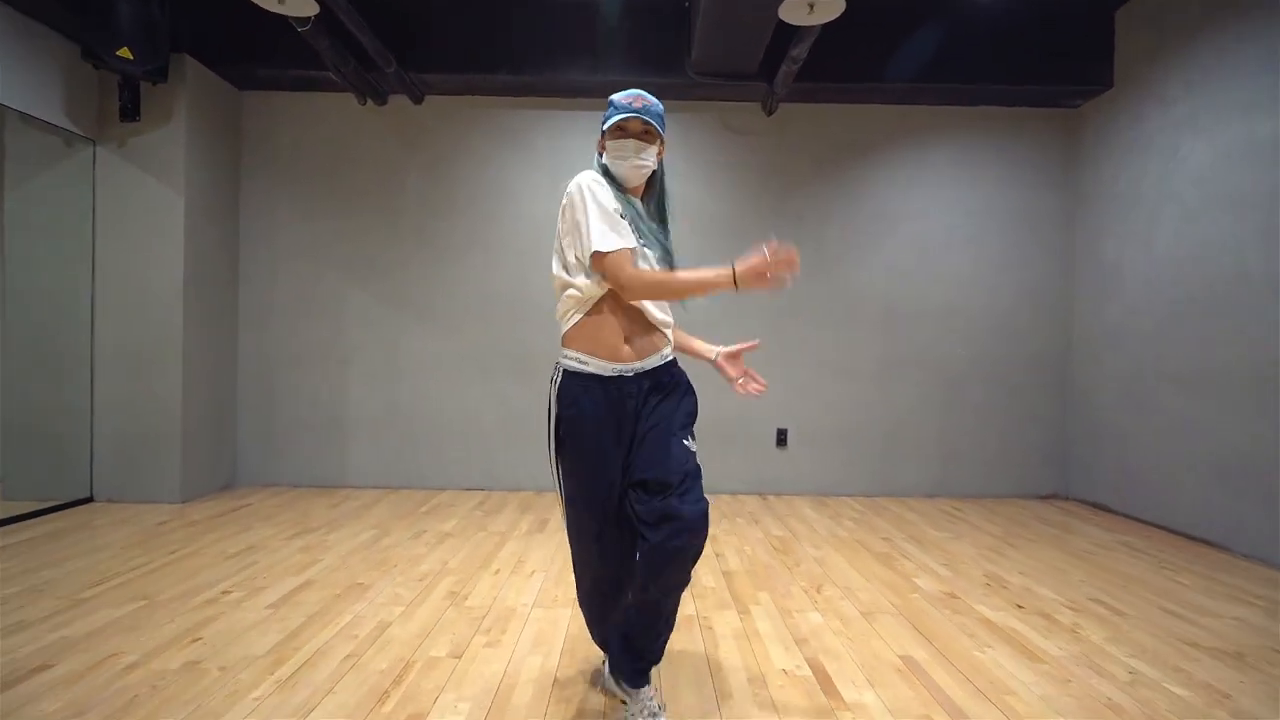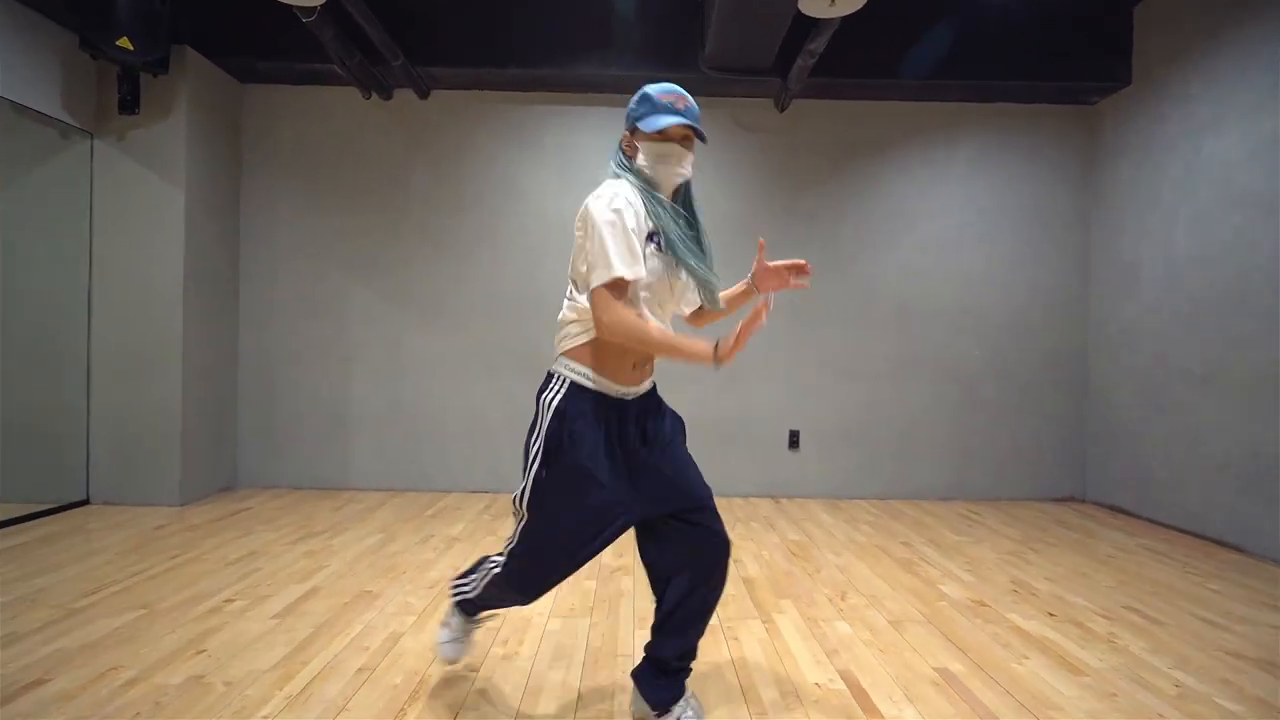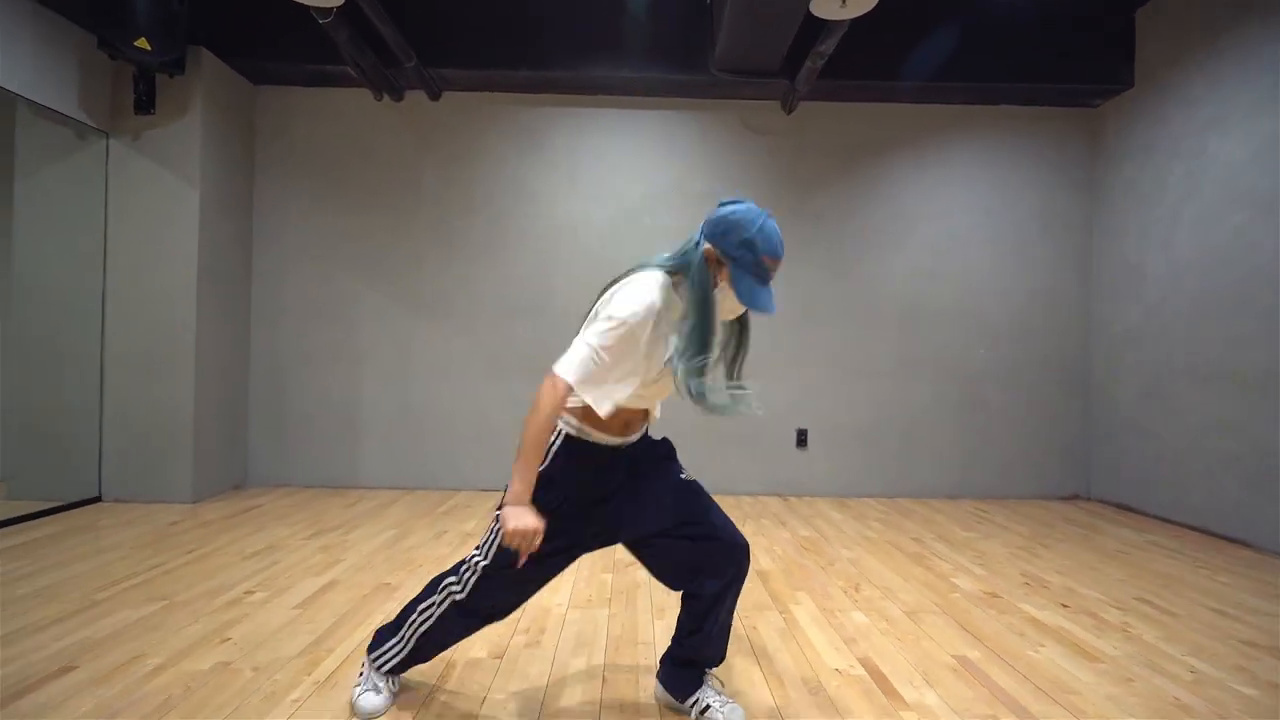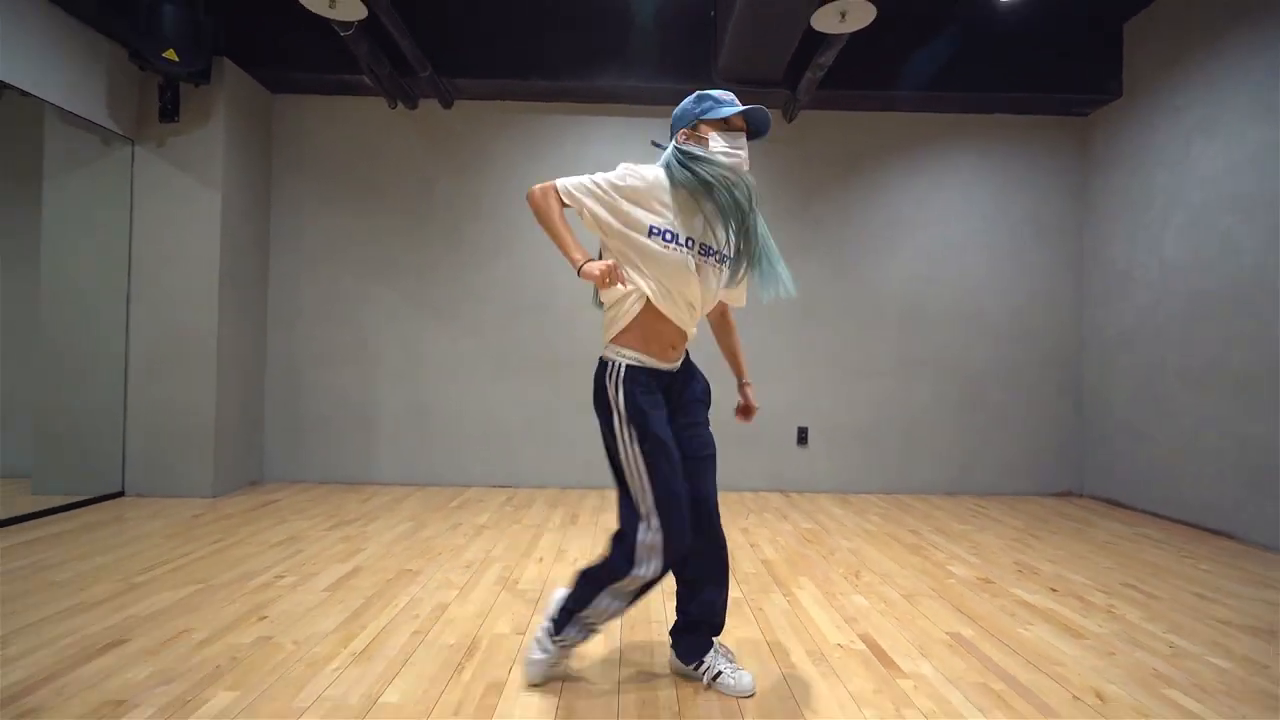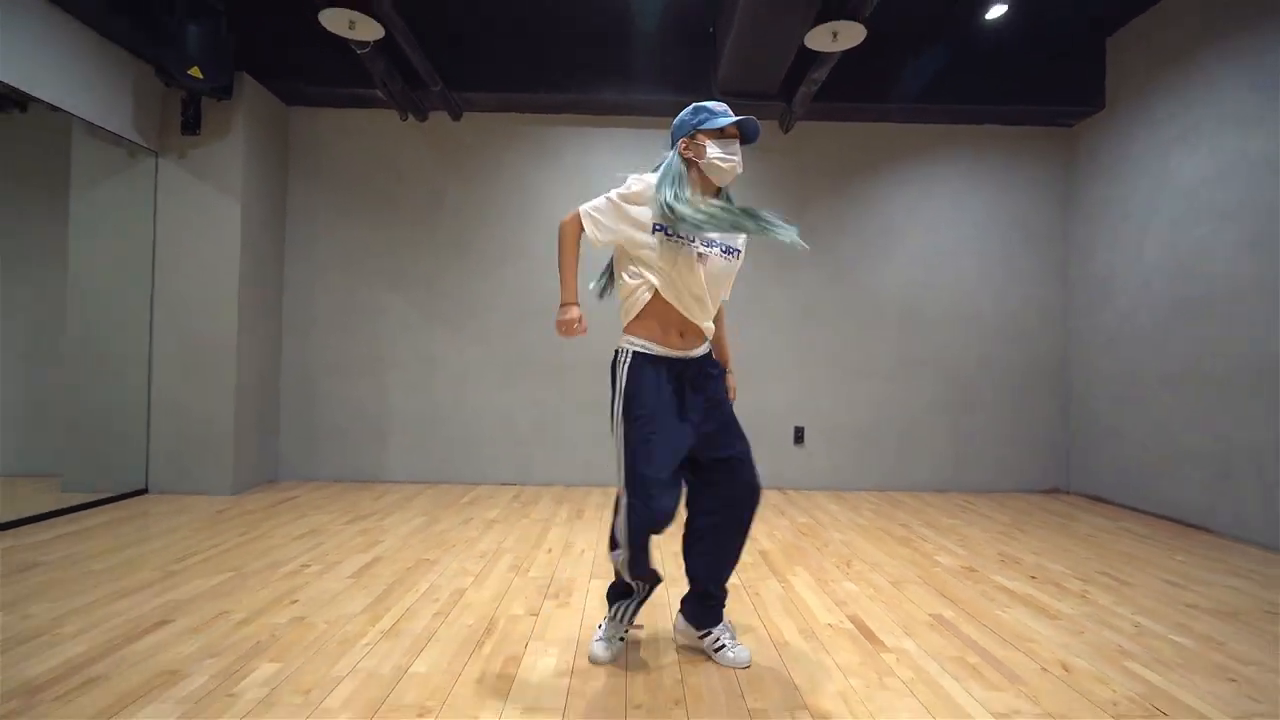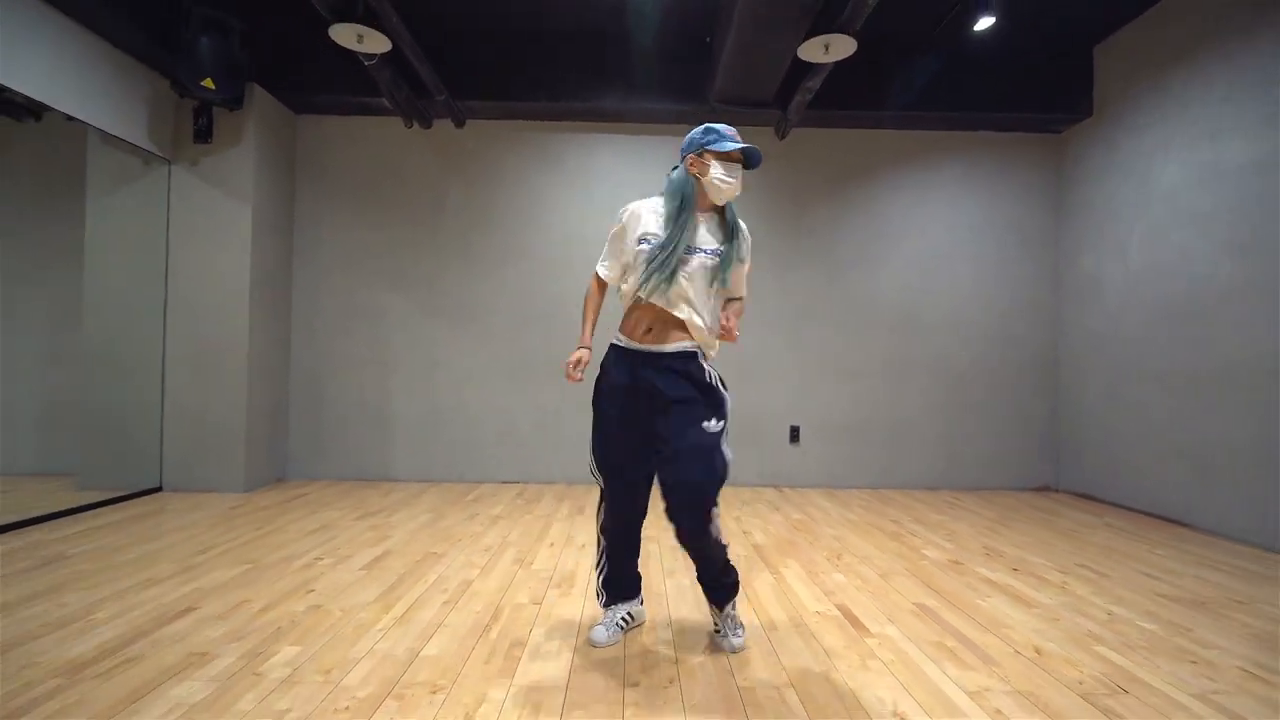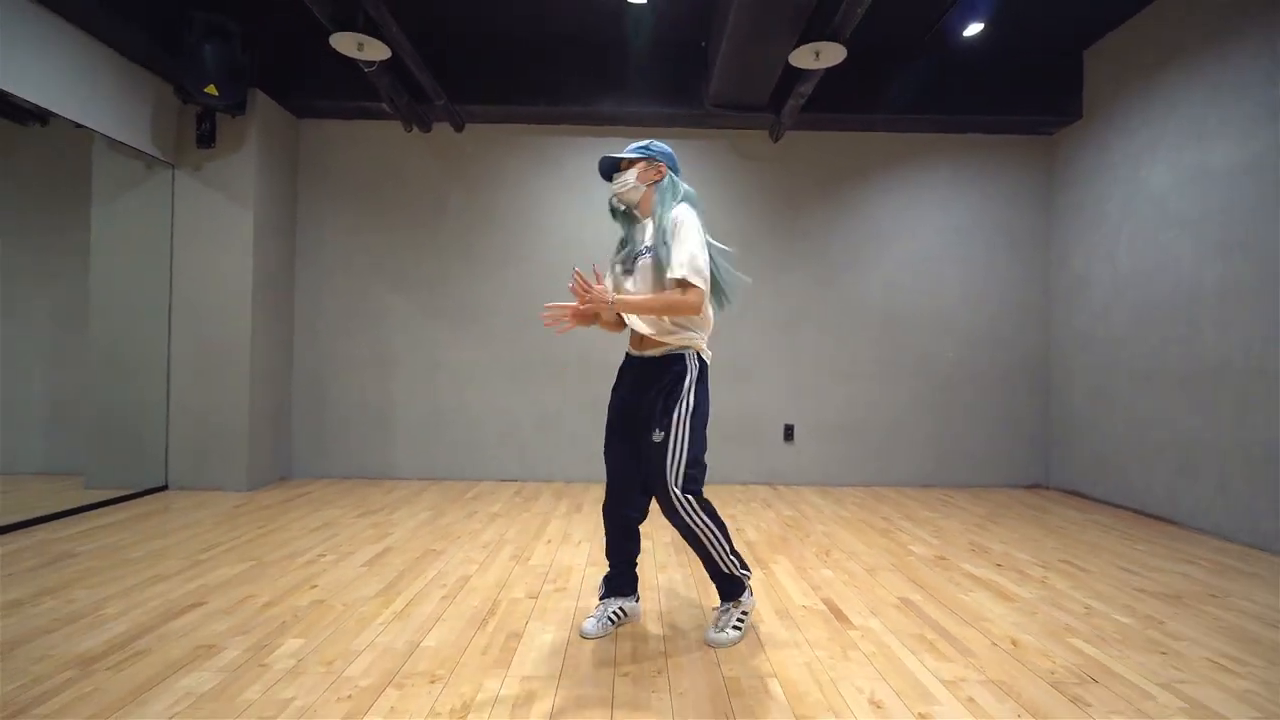
dt=0.2s
person 1, frame 1
left shoulder: (648, 218)
right shoulder: (589, 191)
right elbow: (629, 284)
left wrist: (712, 354)
right wrist: (732, 276)
left hip: (660, 390)
right hip: (589, 390)
left knee: (676, 526)
right knee: (600, 543)
right ankle: (612, 646)
person 1, frame 2
left shoulder: (672, 216)
right shoulder: (614, 203)
left elbow: (698, 309)
right elbow: (610, 320)
left wrist: (752, 287)
right wrist: (706, 349)
left hip: (642, 411)
right hip: (583, 407)
left knee: (699, 551)
right knee: (544, 555)
right ankle: (468, 599)
person 1, frame 3
left shoulder: (692, 298)
right shoulder: (644, 307)
right elbow: (555, 395)
right wrist: (518, 501)
left hip: (635, 455)
right hip: (575, 461)
left knee: (721, 558)
right knee: (491, 578)
right ankle: (385, 661)
person 1, frame 4
left shoulder: (733, 225)
right shoulder: (642, 187)
right elbow: (541, 194)
left wrist: (744, 381)
right wrist: (583, 262)
left hip: (682, 380)
right hip: (632, 380)
left knee: (699, 521)
right knee: (652, 538)
left ankle: (696, 647)
right ankle: (566, 622)
person 1, frame 5
left shoulder: (735, 221)
right shoulder: (648, 193)
right elbow: (571, 225)
left wrist: (725, 364)
right wrist: (569, 303)
left hip: (701, 372)
right hip: (644, 368)
left knee: (734, 494)
right knee: (647, 500)
left ankle: (702, 619)
right ankle: (622, 606)
person 1, frame 6
left shoulder: (734, 235)
right shoulder: (641, 214)
right elbow: (601, 279)
left wrist: (730, 319)
right wrist: (583, 343)
left hip: (684, 370)
right hip: (621, 366)
left knee: (688, 493)
right knee: (619, 494)
left ankle: (724, 599)
right ankle: (623, 597)
person 1, frame 7
left shoulder: (679, 219)
right shoulder: (632, 236)
left elbow: (690, 302)
left wrist: (616, 299)
right wrist: (585, 313)
left hip: (677, 369)
right hip: (639, 370)
left knee: (676, 488)
right knee: (623, 492)
left ankle: (736, 595)
right ankle: (621, 595)
